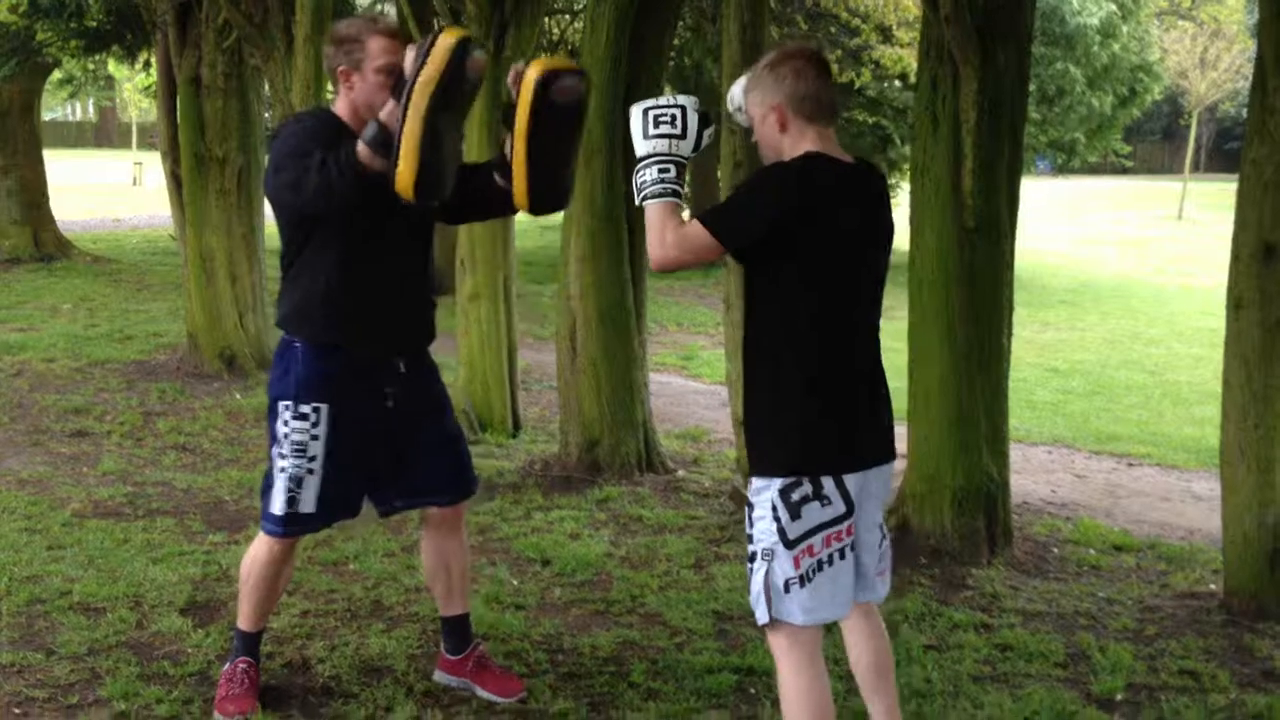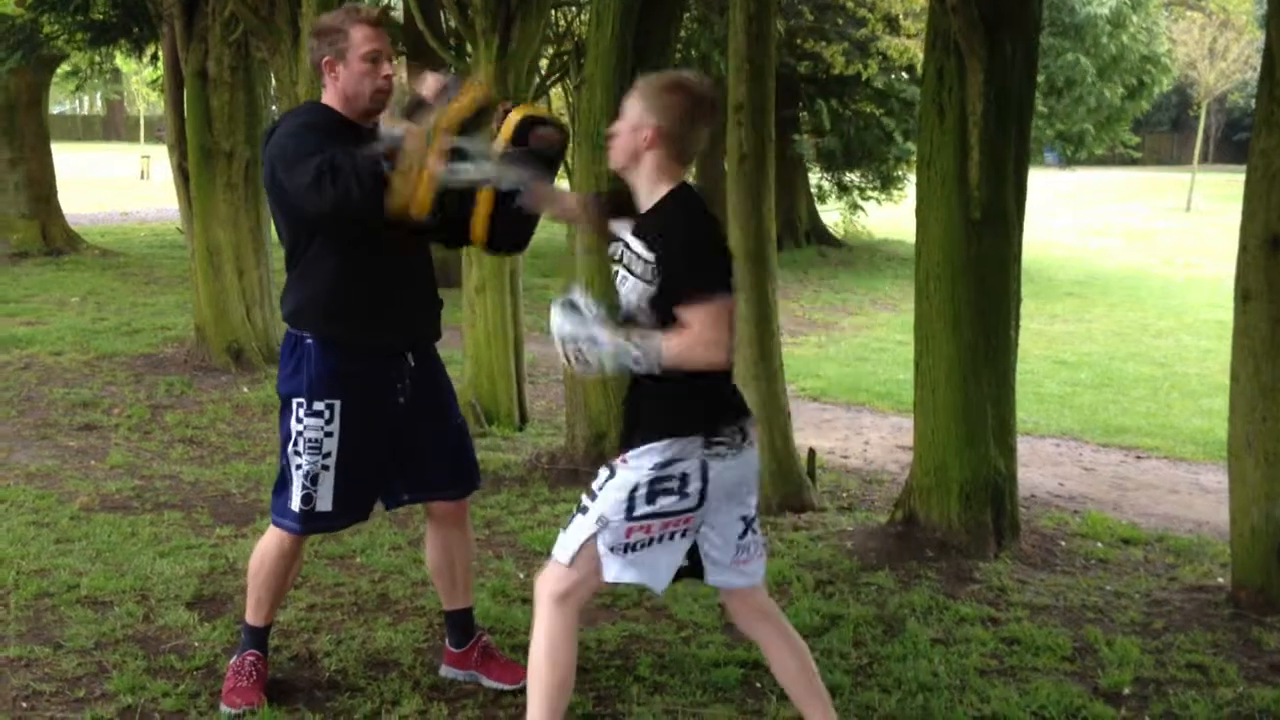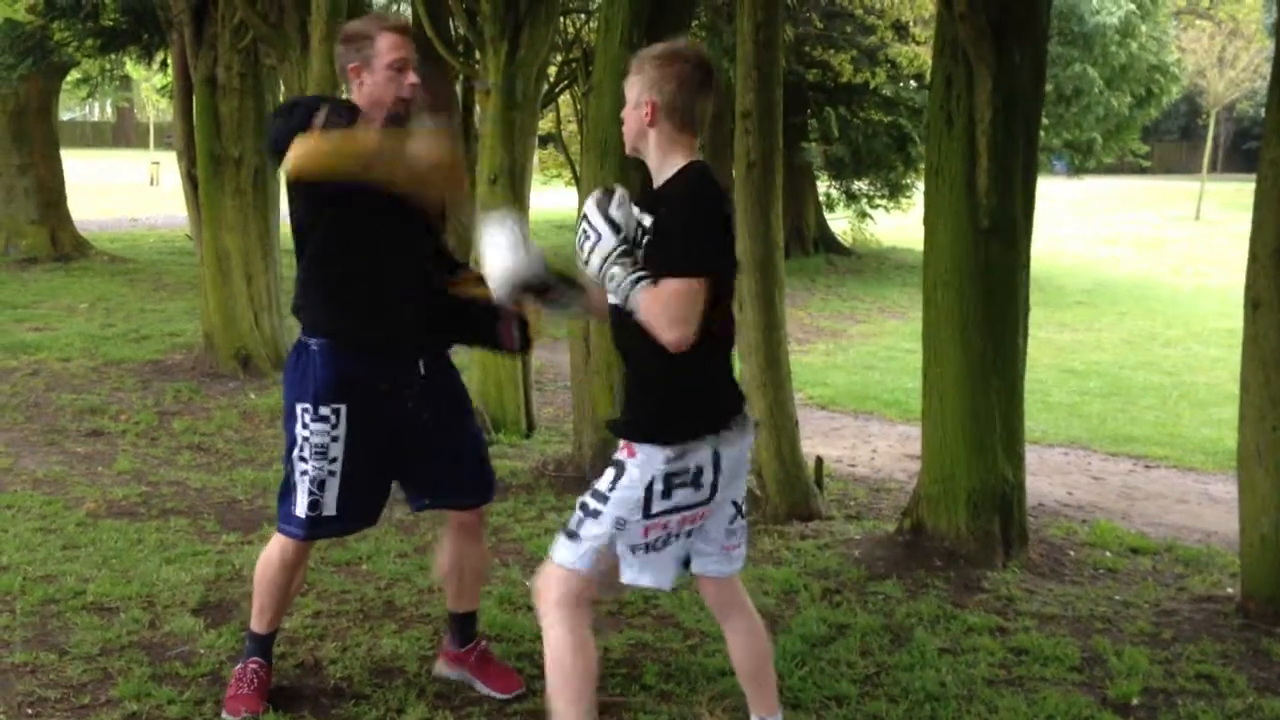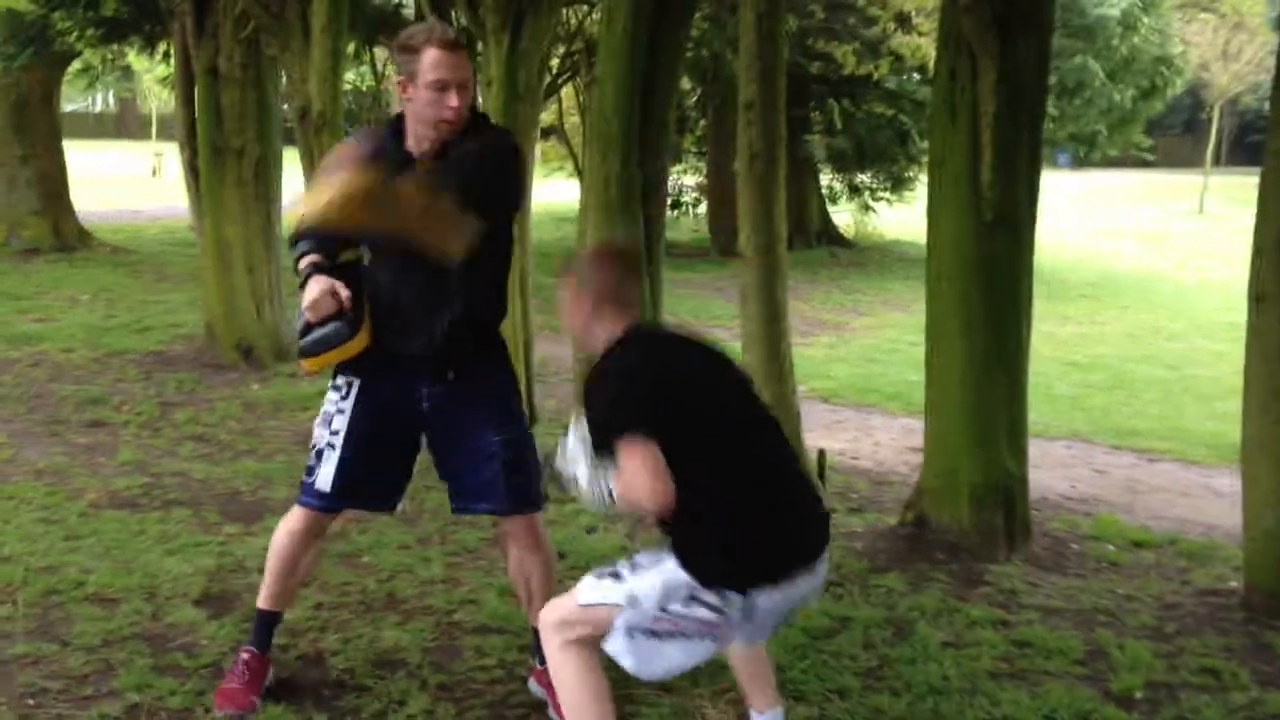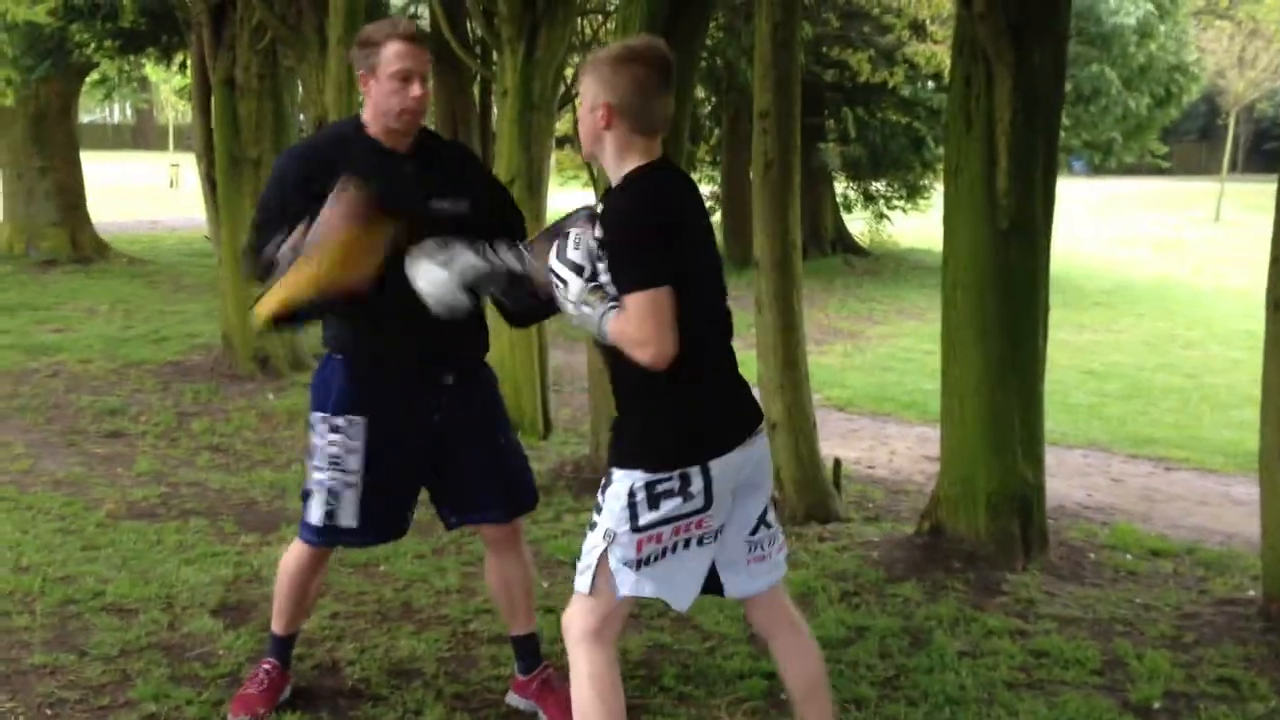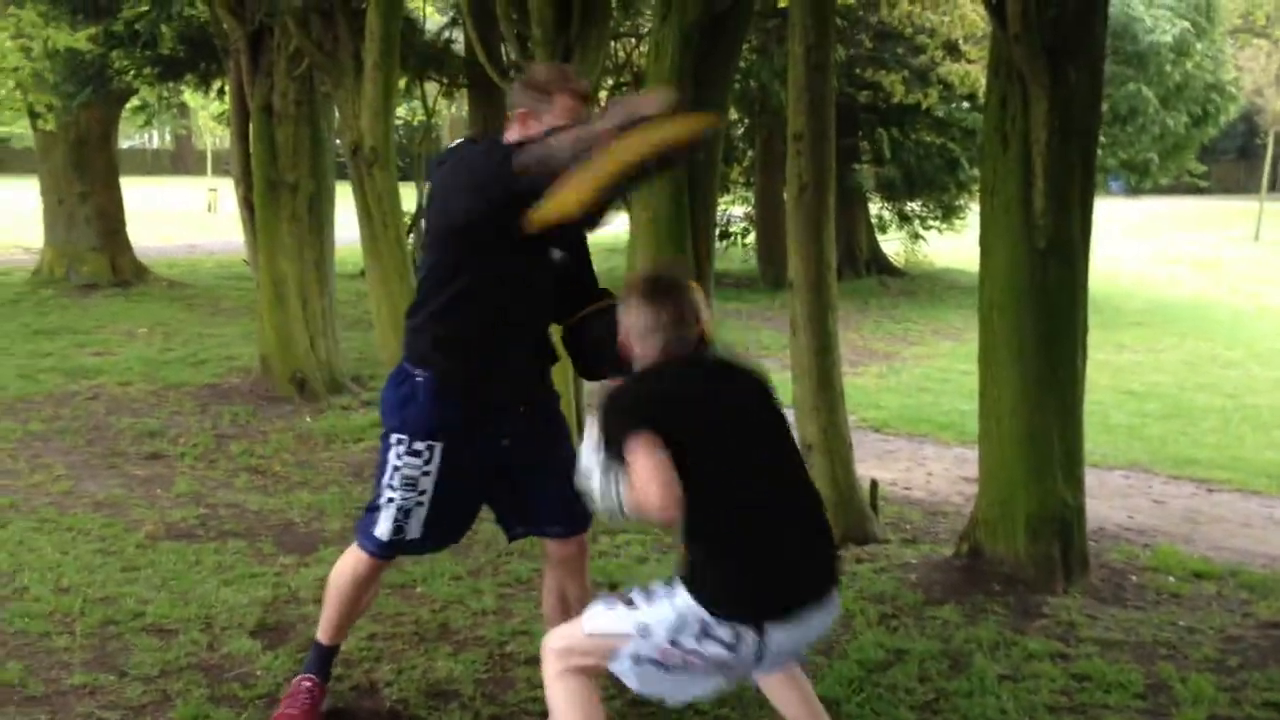
dt=0.7s
person 1, frame 1
right shoulder: (302, 142)
left elbow: (488, 193)
right elbow: (339, 189)
right wrist: (402, 107)
left hip: (404, 363)
right hip: (322, 366)
left knee: (446, 504)
right knee: (285, 525)
left ankle: (458, 654)
right ankle: (242, 663)
person 1, frame 2
right shoulder: (298, 135)
left elbow: (455, 226)
right elbow: (342, 191)
left hip: (410, 357)
right hip: (327, 361)
left knee: (449, 500)
right knee: (295, 521)
left ankle: (464, 646)
right ankle: (250, 654)
person 1, frame 3
right shoulder: (322, 126)
right elbow: (287, 126)
left wrist: (490, 314)
left hip: (422, 363)
right hip: (338, 364)
left knee: (468, 507)
right knee: (300, 529)
left ankle: (462, 646)
right ankle: (255, 661)
person 1, frame 4
left shoulder: (492, 154)
right shoulder: (375, 150)
left elbow: (466, 222)
right elbow: (320, 229)
right wrist: (319, 275)
left hip: (471, 367)
right hip: (381, 362)
left knee: (519, 517)
right knee: (313, 508)
left ankle: (550, 662)
right ankle: (256, 652)
person 1, frame 5
left shoulder: (453, 163)
right shoulder: (321, 158)
right elbow: (267, 247)
left hip: (457, 377)
right hip: (363, 379)
left knee: (502, 525)
right knee: (320, 535)
person 1, frame 6
left shoulder: (556, 217)
right shoulder: (474, 171)
left elbow: (579, 300)
right elbow: (521, 170)
right wrist: (610, 126)
left hip: (523, 396)
right hip: (441, 395)
left knee: (565, 544)
right knee: (379, 546)
person 2, frame 1
left shoulder: (785, 189)
right shoulder: (868, 186)
left elbow: (666, 252)
left wrist: (658, 162)
right wrist: (761, 108)
left hip: (801, 453)
right hip: (864, 443)
left knee: (792, 631)
right knee: (858, 606)
person 2, frame 2
left shoulder: (681, 226)
right shoulder: (652, 211)
left elbow: (713, 346)
right elbow: (580, 211)
left wrist: (615, 346)
left hip: (679, 447)
right hip: (722, 443)
left knee: (558, 592)
right knee: (748, 600)
person 2, frame 3
left shoulder: (690, 198)
right shoulder: (671, 196)
left elbow: (676, 330)
right elbow: (628, 303)
left wrist: (609, 262)
left hip: (674, 440)
right hip: (717, 432)
left knee: (559, 590)
right knee: (722, 589)
person 2, frame 4
left shoulder: (615, 377)
right shoulder: (694, 354)
left elbow: (654, 493)
left wrist: (594, 475)
left hip: (734, 573)
right hip: (803, 554)
left knee: (562, 625)
person 2, frame 5
left shoulder: (634, 208)
right shoulder: (671, 188)
left elbow: (652, 343)
left wrist: (578, 297)
left hip: (670, 457)
right hip: (733, 441)
left knee: (588, 628)
right knee: (769, 606)
person 2, frame 6
left shoulder: (631, 399)
right shoulder: (745, 380)
left elbow: (663, 503)
left wrist: (611, 485)
left hip: (740, 612)
right hip: (815, 597)
left knee: (563, 654)
right knee: (766, 653)
